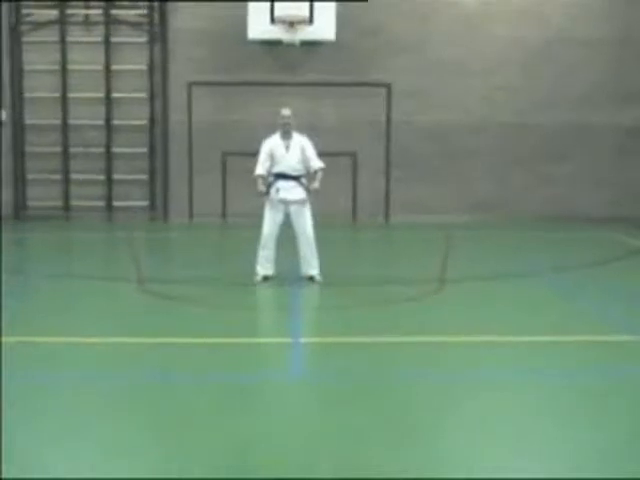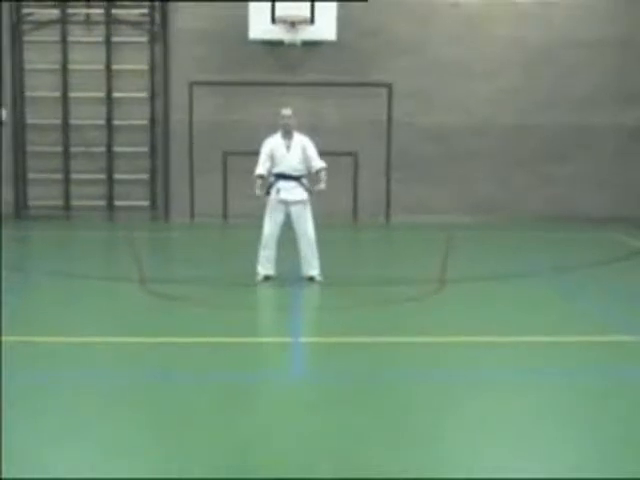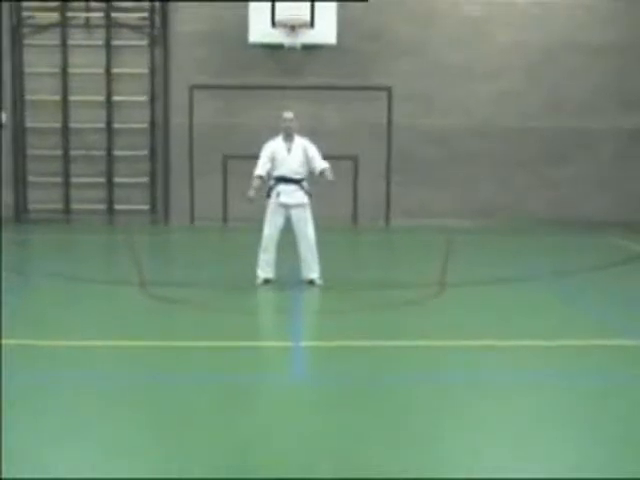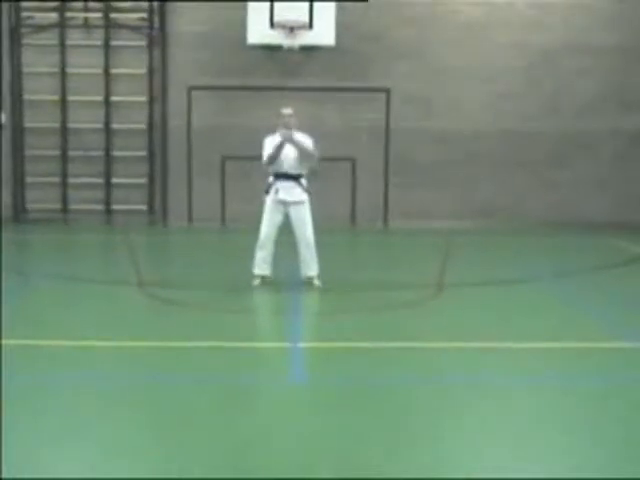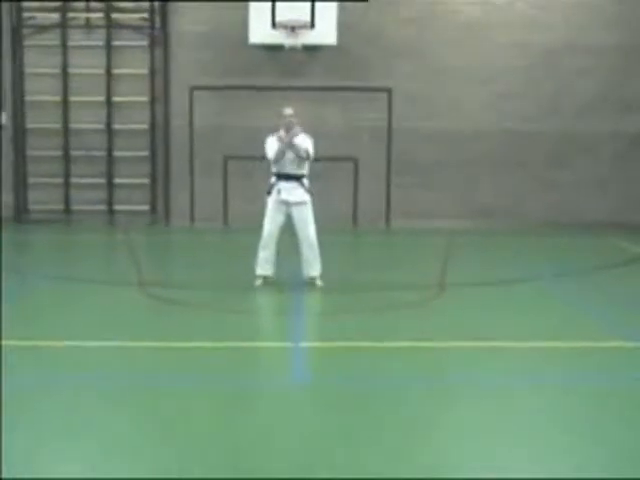
dt=0.2s
person 1, frame 1
left shoulder: (303, 141)
right shoulder: (269, 142)
left elbow: (314, 162)
right elbow: (262, 166)
left wrist: (317, 180)
right wrist: (261, 184)
left hip: (298, 190)
right hip: (276, 190)
left knee: (305, 232)
right knee: (268, 232)
left ankle: (311, 271)
right ankle: (265, 271)
person 1, frame 2
left shoulder: (304, 141)
right shoulder: (270, 142)
left elbow: (316, 162)
right elbow: (262, 167)
left wrist: (322, 181)
right wrist: (259, 187)
left hip: (298, 190)
right hip: (277, 190)
left knee: (306, 233)
right knee: (269, 233)
left ankle: (311, 271)
right ankle: (265, 271)
person 1, frame 3
left shoulder: (306, 144)
right shoulder: (271, 145)
left elbow: (319, 164)
right elbow: (261, 168)
left wrist: (327, 174)
right wrist: (253, 188)
left hip: (299, 193)
right hip: (278, 193)
left knee: (307, 236)
right knee: (269, 236)
left ankle: (312, 275)
right ankle: (265, 274)
person 1, frame 4
left shoulder: (304, 138)
right shoulder: (271, 139)
left elbow: (313, 157)
right elbow: (268, 161)
left wrist: (293, 140)
right wrist: (282, 142)
left hip: (297, 190)
right hip: (276, 189)
left knee: (305, 234)
right knee: (266, 233)
left ankle: (311, 274)
right ankle: (261, 273)
person 1, frame 5
left shoulder: (304, 138)
right shoulder: (273, 139)
left elbow: (304, 155)
right elbow: (275, 158)
left wrist: (288, 140)
right wrist: (288, 140)
left hip: (299, 190)
right hip: (278, 189)
left knee: (308, 234)
right knee: (269, 233)
left ankle: (313, 274)
right ankle: (264, 273)
